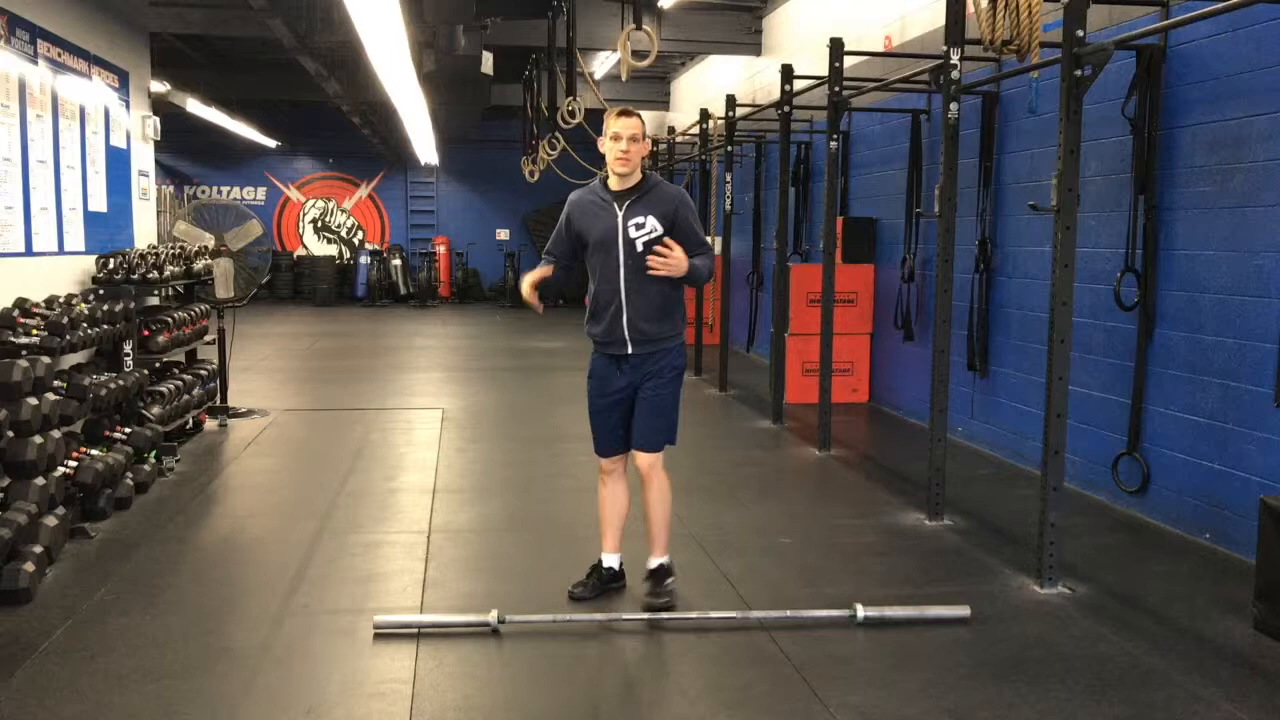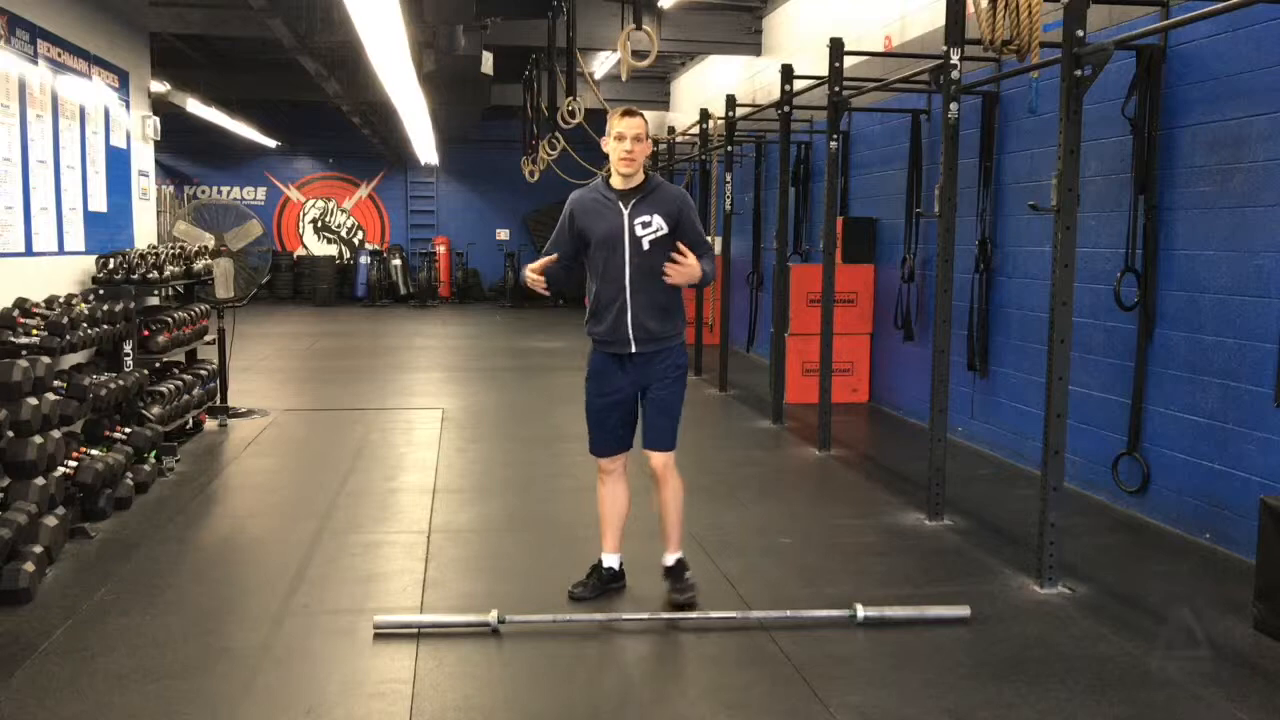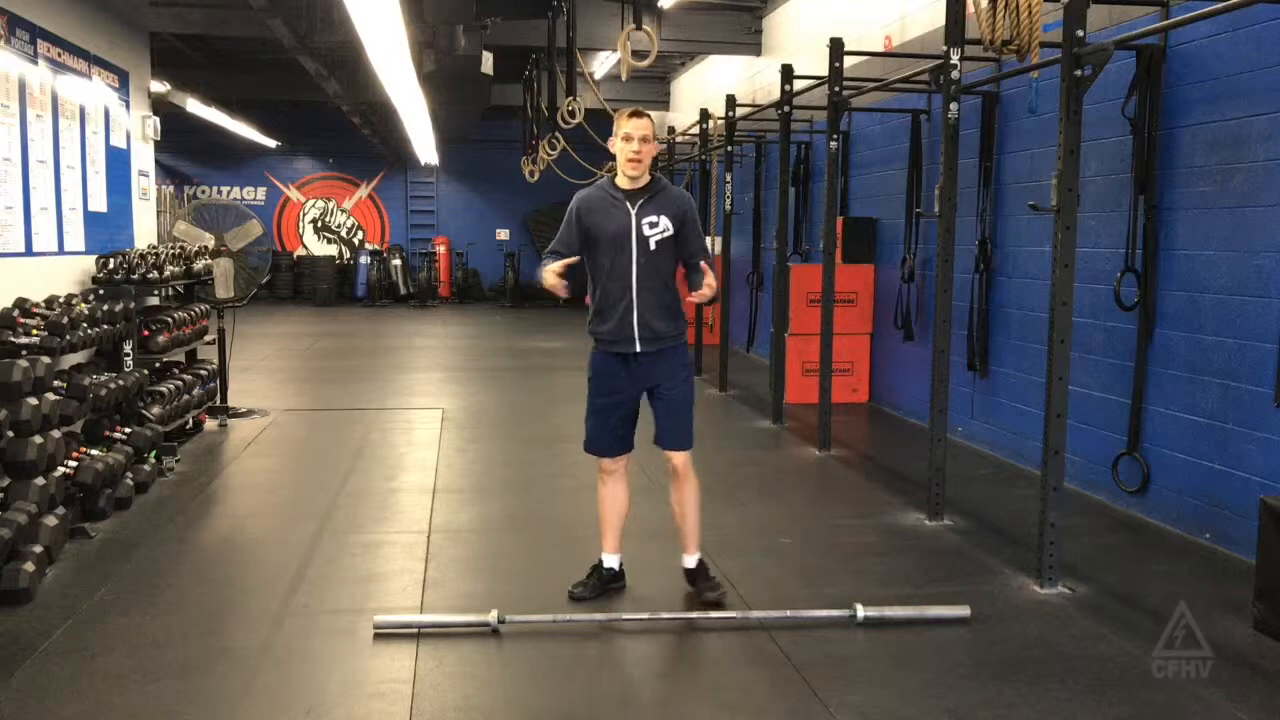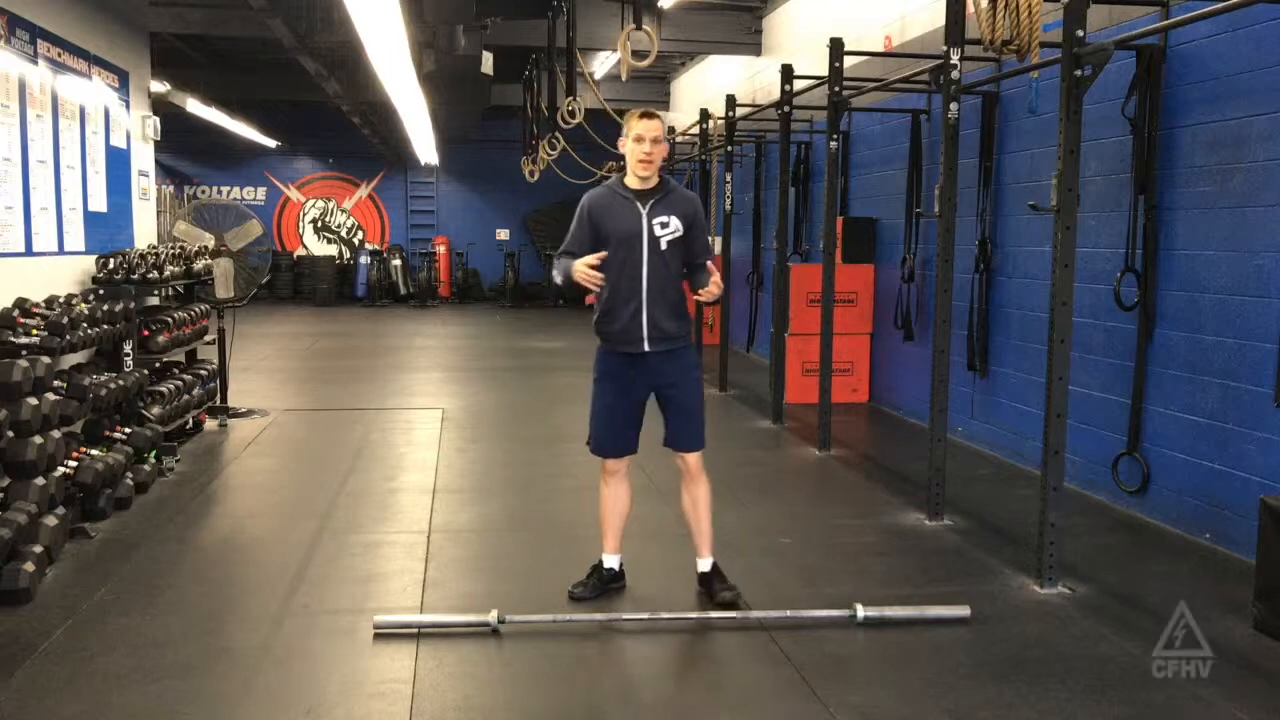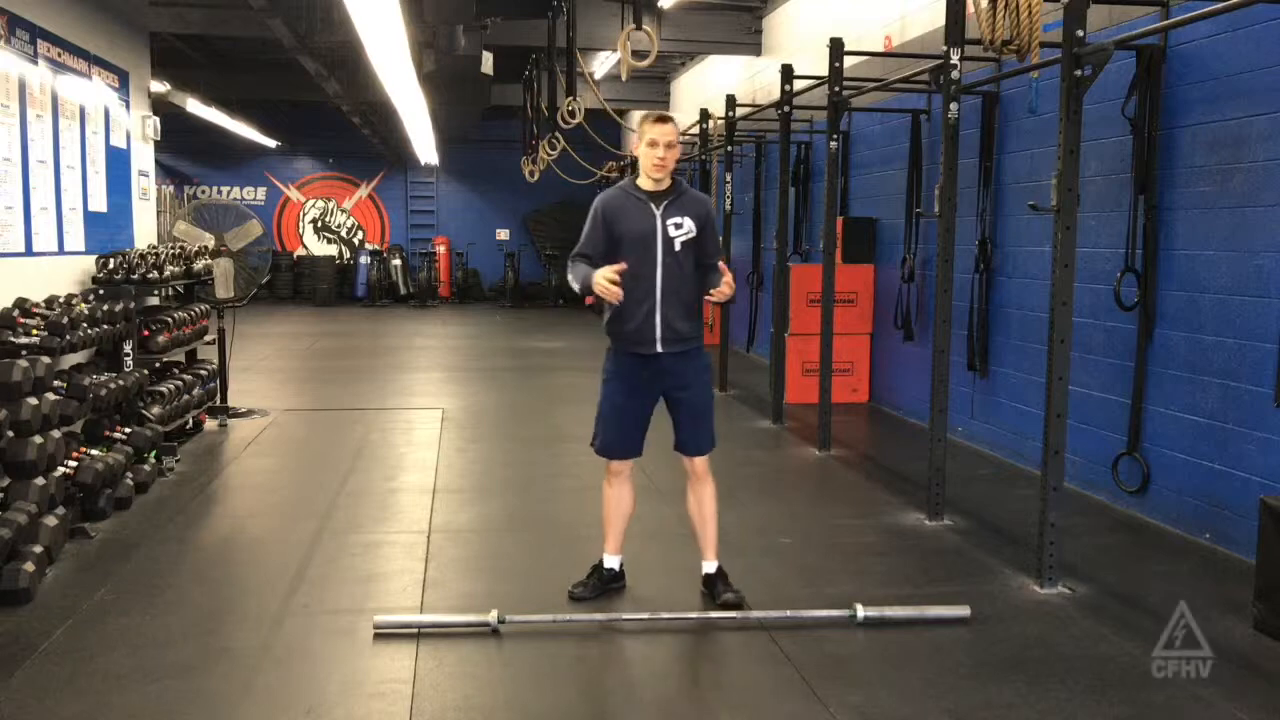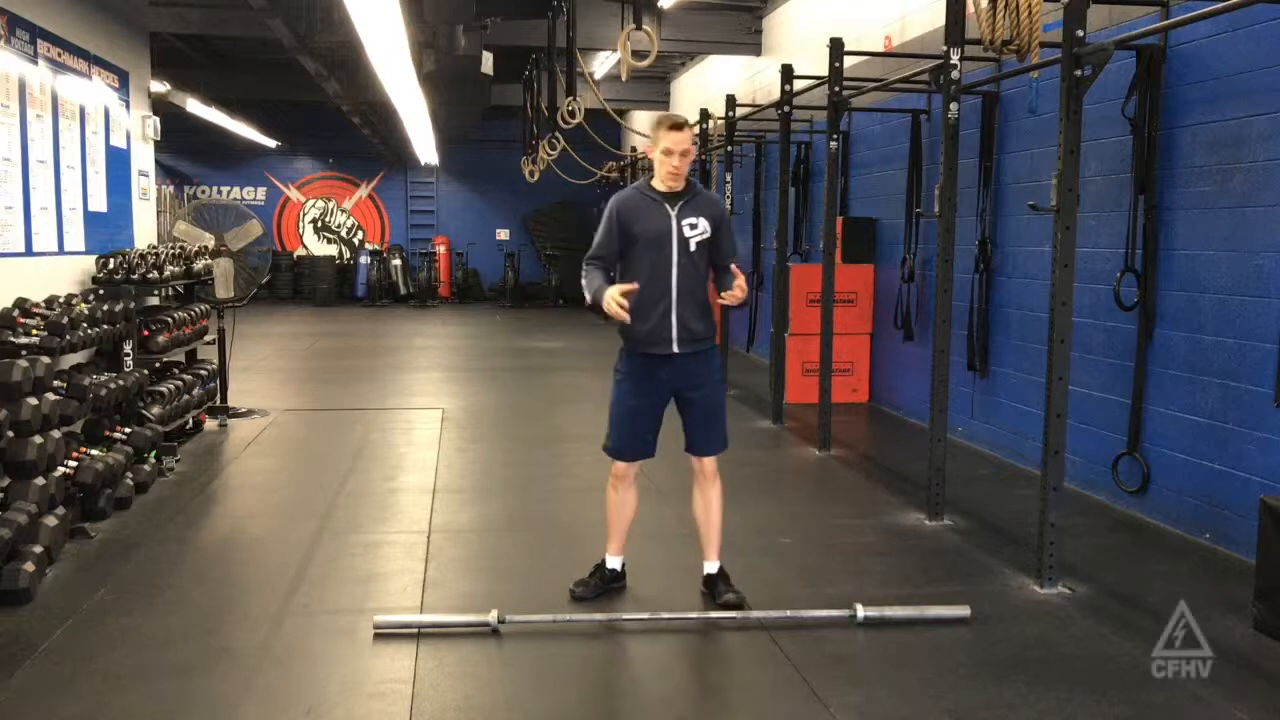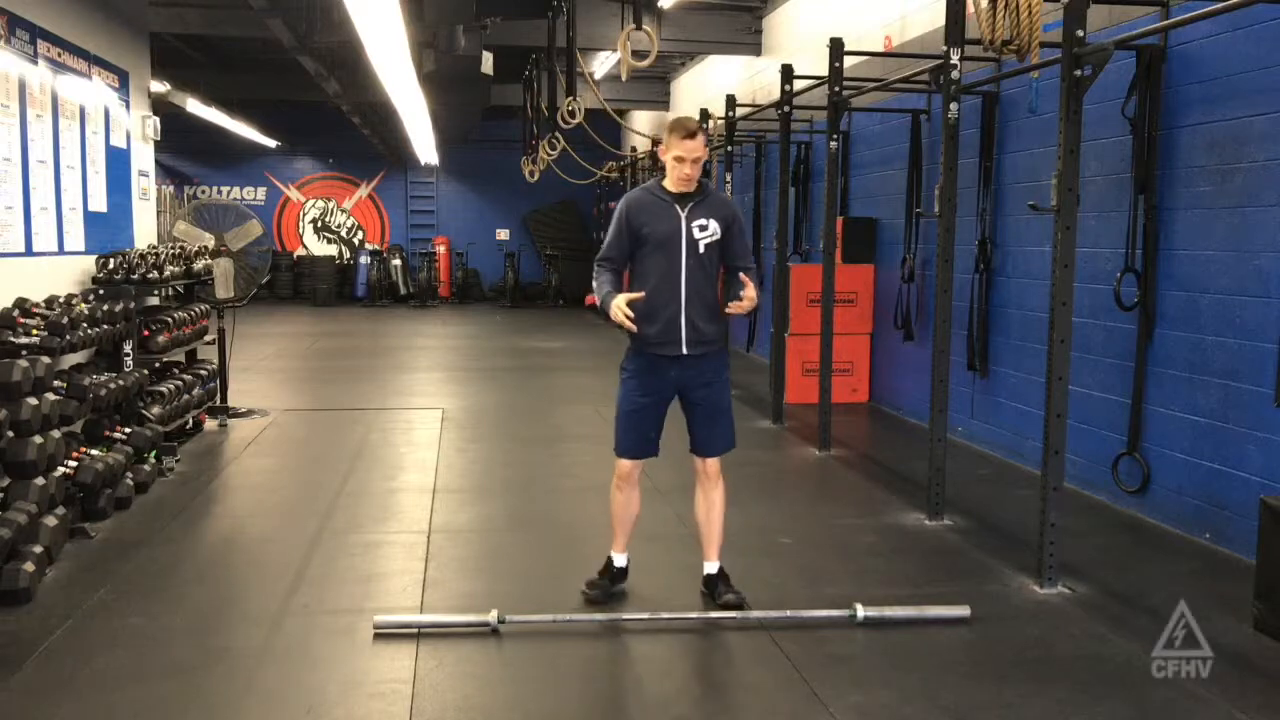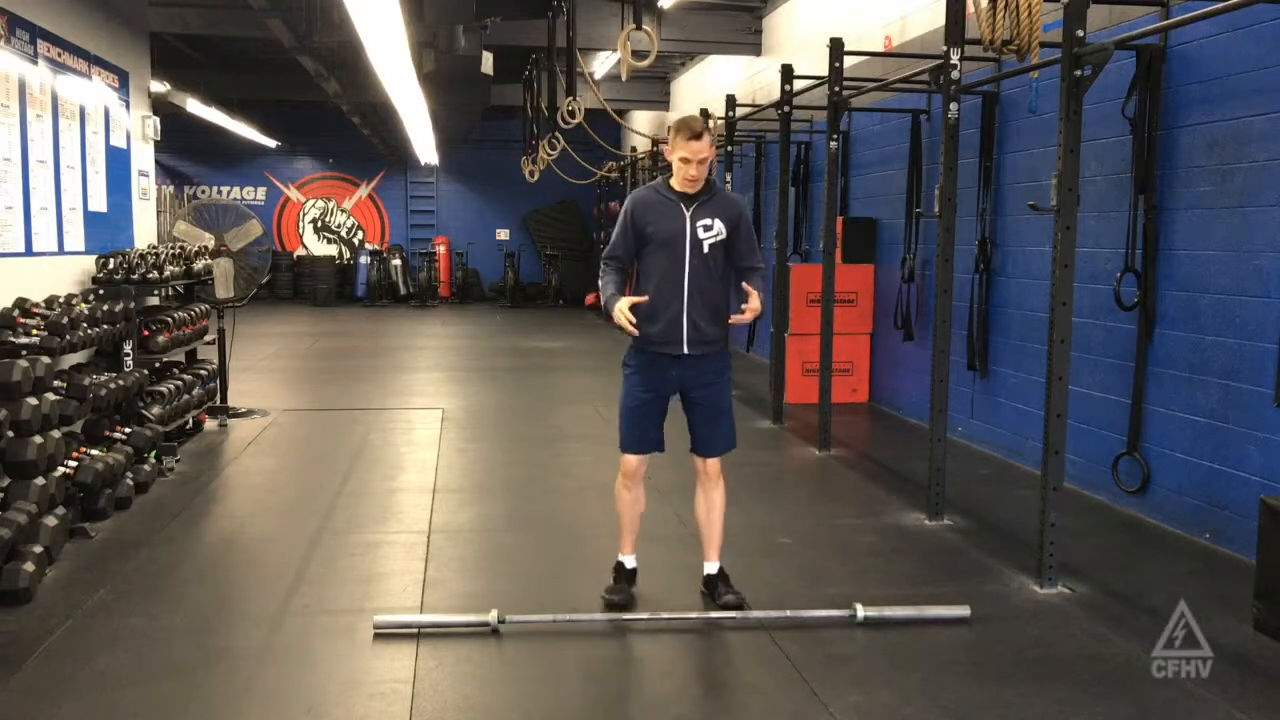
dt=0.1s
person 1, frame 1
left shoulder: (670, 199)
right shoulder: (581, 205)
left elbow: (705, 260)
right elbow: (559, 262)
left wrist: (687, 268)
right wrist: (535, 280)
left hip: (661, 352)
right hip: (607, 354)
left knee: (649, 463)
right knee: (610, 464)
left ankle: (659, 567)
right ankle: (610, 565)
person 1, frame 2
left shoulder: (673, 200)
right shoulder: (583, 203)
left elbow: (707, 260)
right elbow: (561, 262)
left wrist: (697, 273)
right wrist: (535, 272)
left hip: (662, 352)
right hip: (607, 354)
left knee: (660, 462)
right knee: (608, 464)
left ankle: (674, 563)
right ankle: (610, 565)
person 1, frame 3
left shoulder: (677, 202)
right shoulder: (588, 203)
left elbow: (696, 261)
right elbow: (554, 260)
left wrist: (706, 283)
right wrist: (551, 273)
left hip: (668, 351)
right hip: (611, 354)
left knee: (679, 463)
right knee: (610, 464)
left ankle: (694, 565)
right ankle: (609, 567)
person 1, frame 4
left shoulder: (685, 204)
right shoulder: (597, 203)
left elbow: (701, 265)
right elbow: (566, 261)
left wrist: (711, 284)
right wrist: (573, 269)
left hip: (676, 353)
right hip: (618, 355)
left knee: (691, 463)
right knee: (613, 465)
left ankle: (707, 569)
right ankle: (609, 566)
person 1, frame 5
left shoulder: (697, 206)
right shoulder: (611, 204)
left elbow: (709, 268)
right elbow: (579, 264)
left wrist: (722, 285)
right wrist: (593, 279)
left hip: (687, 356)
right hip: (629, 357)
left knee: (699, 466)
right knee: (617, 466)
left ankle: (711, 570)
right ankle: (610, 567)
person 1, frame 6
left shoulder: (711, 208)
right shoulder: (625, 205)
left elbow: (724, 270)
right elbow: (594, 267)
left wrist: (735, 287)
right wrist: (603, 293)
left hip: (700, 357)
right hip: (641, 358)
left knee: (706, 467)
right knee: (623, 468)
left ankle: (713, 570)
right ankle: (612, 566)
person 1, frame 7
left shoulder: (722, 208)
right shoulder: (635, 205)
left elbow: (740, 268)
right elbow: (606, 266)
left wrist: (748, 292)
right wrist: (610, 299)
left hip: (706, 358)
right hip: (646, 356)
left knee: (710, 468)
right knee: (626, 468)
left ankle: (712, 571)
right ankle: (616, 564)
person 1, frame 8
left shoulder: (730, 208)
right shoulder: (641, 204)
left elbow: (750, 269)
right elbow: (612, 264)
left wrist: (752, 299)
right wrist: (614, 300)
left hip: (708, 358)
right hip: (649, 355)
left knee: (710, 468)
right knee: (632, 466)
left ankle: (713, 572)
right ankle: (626, 566)
